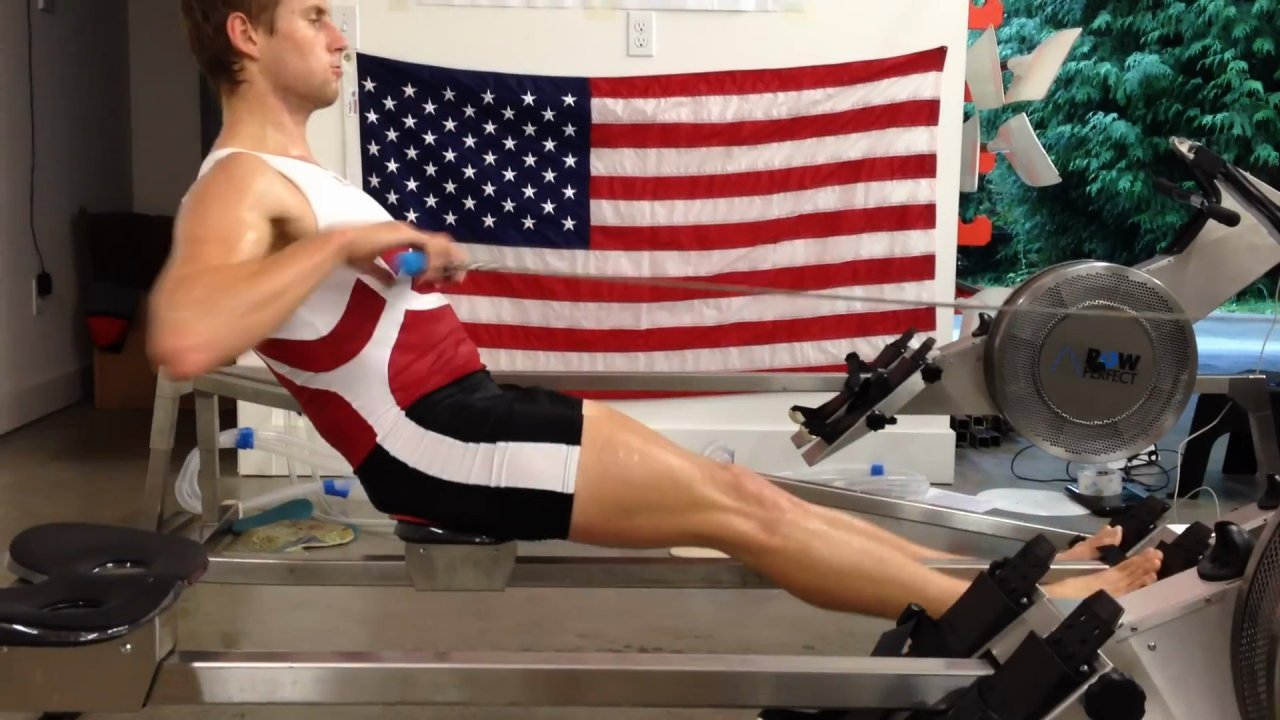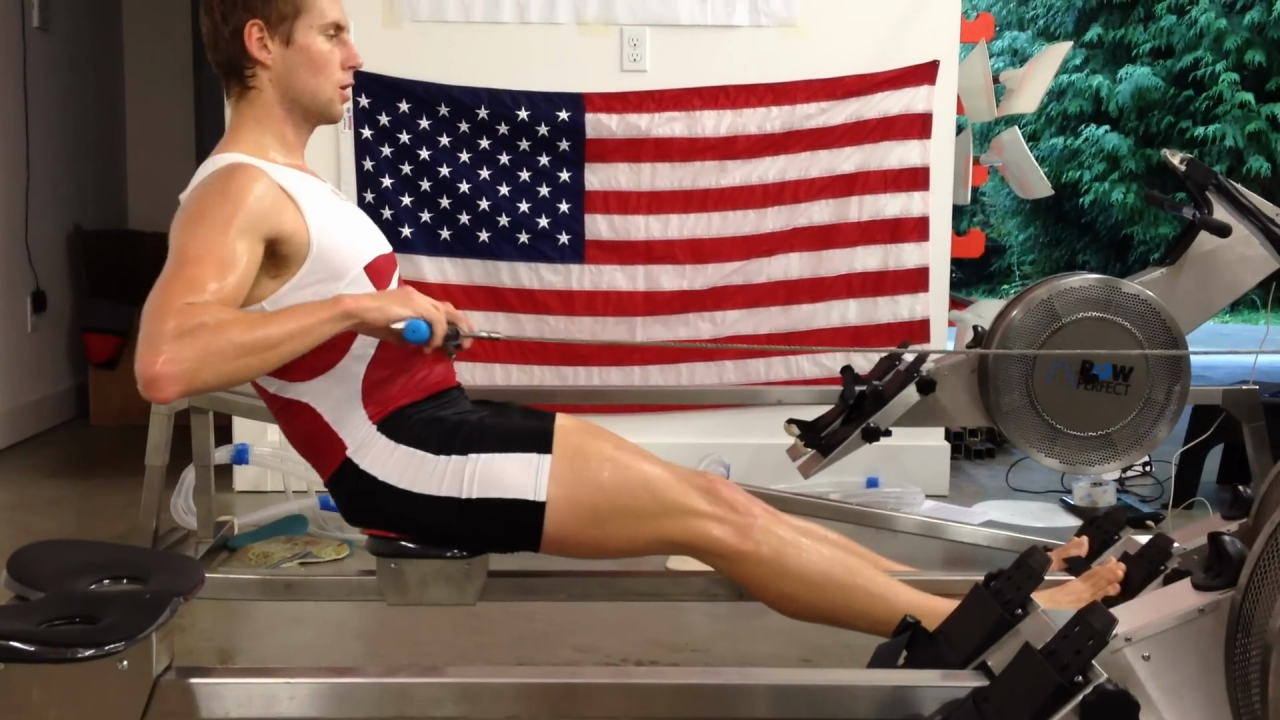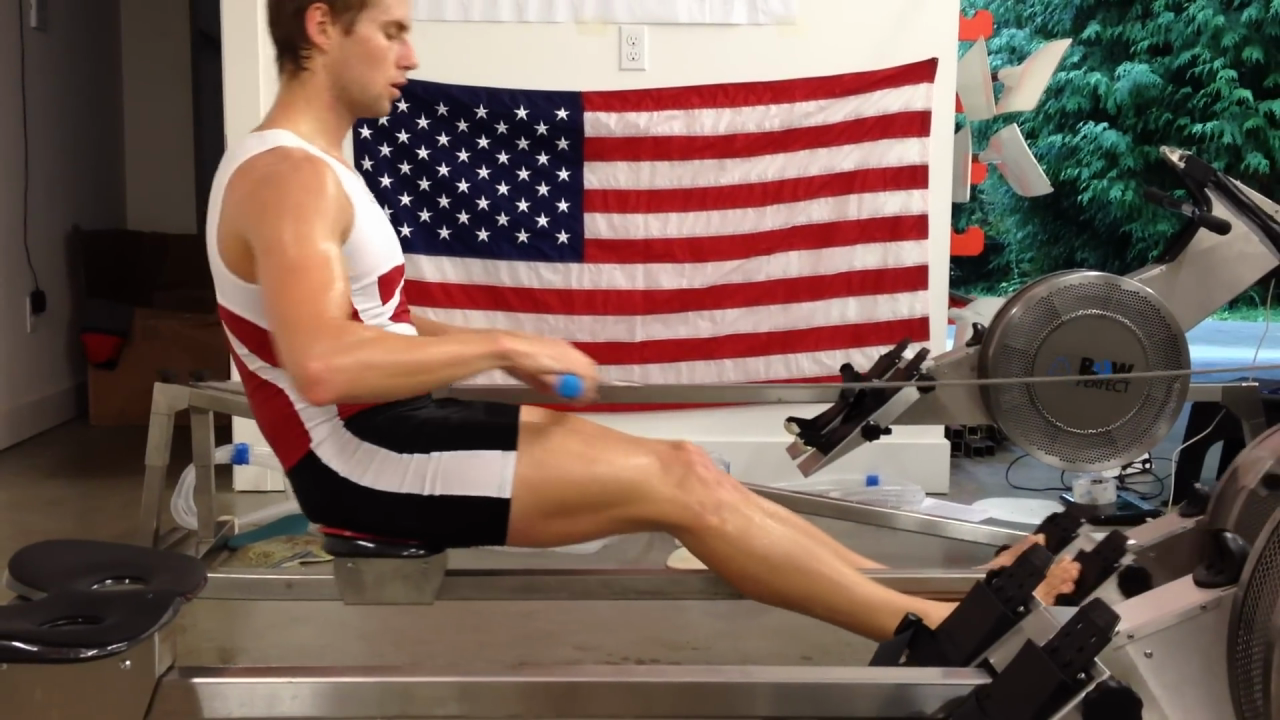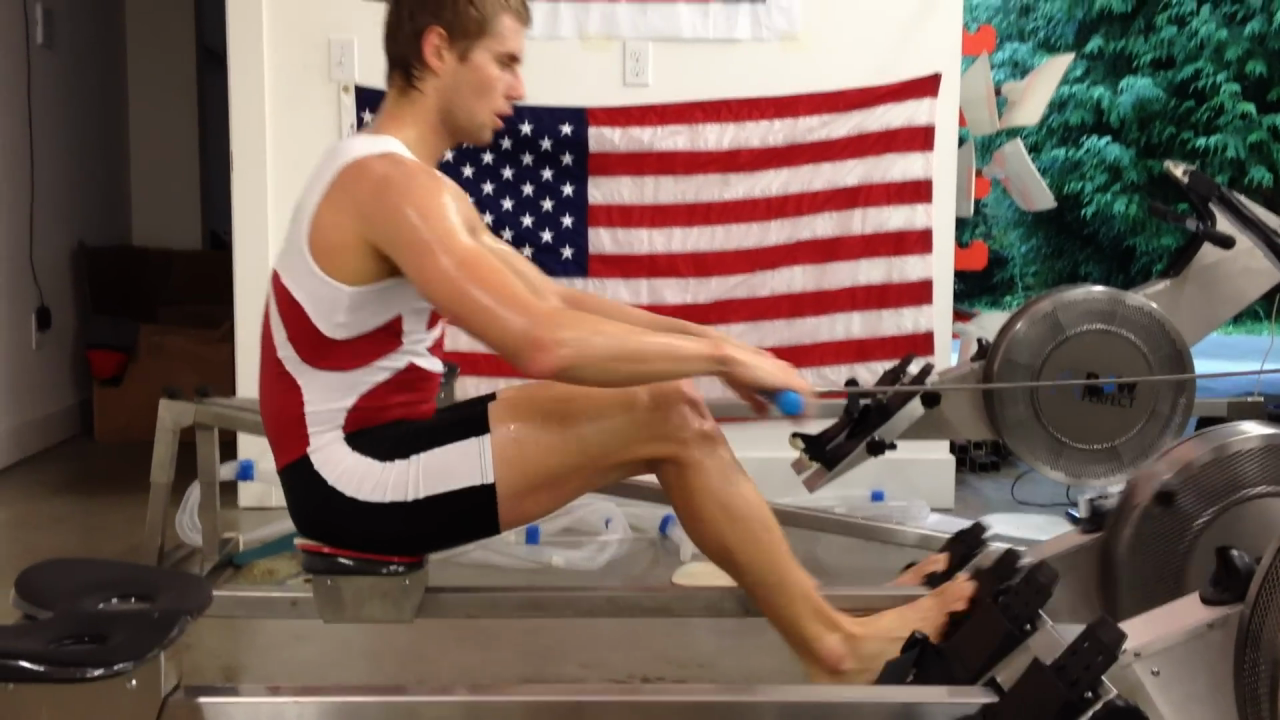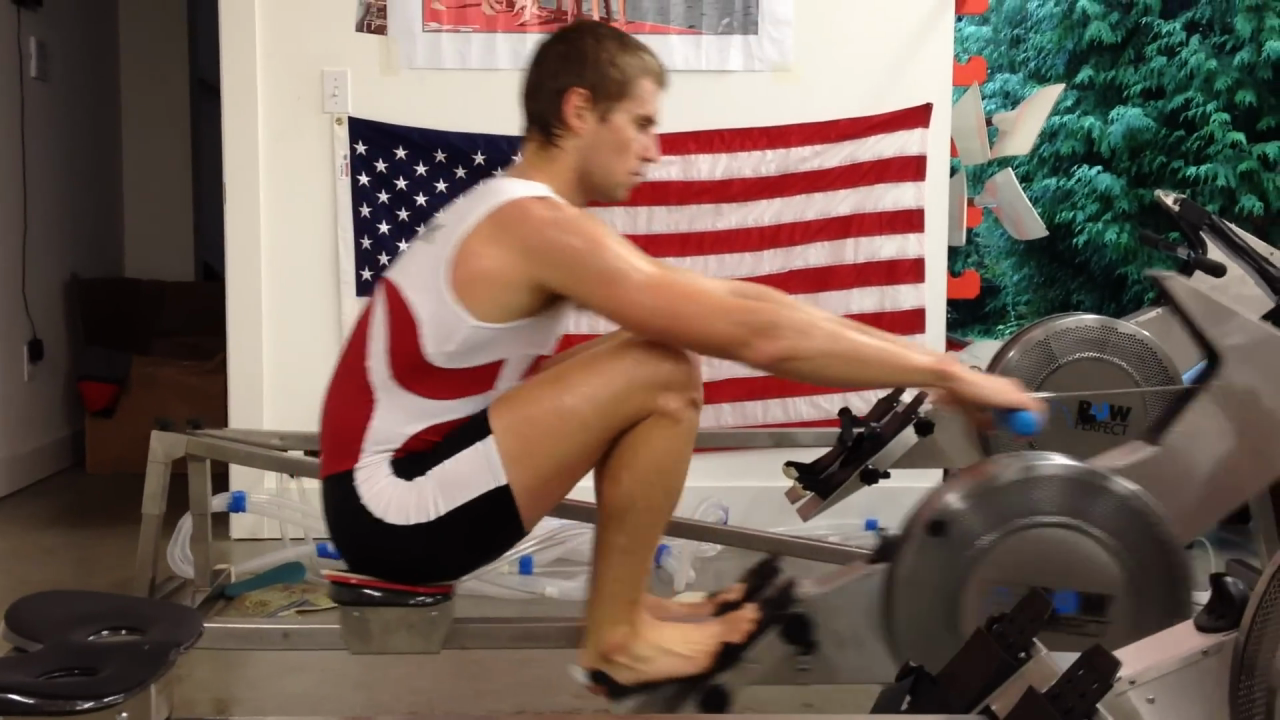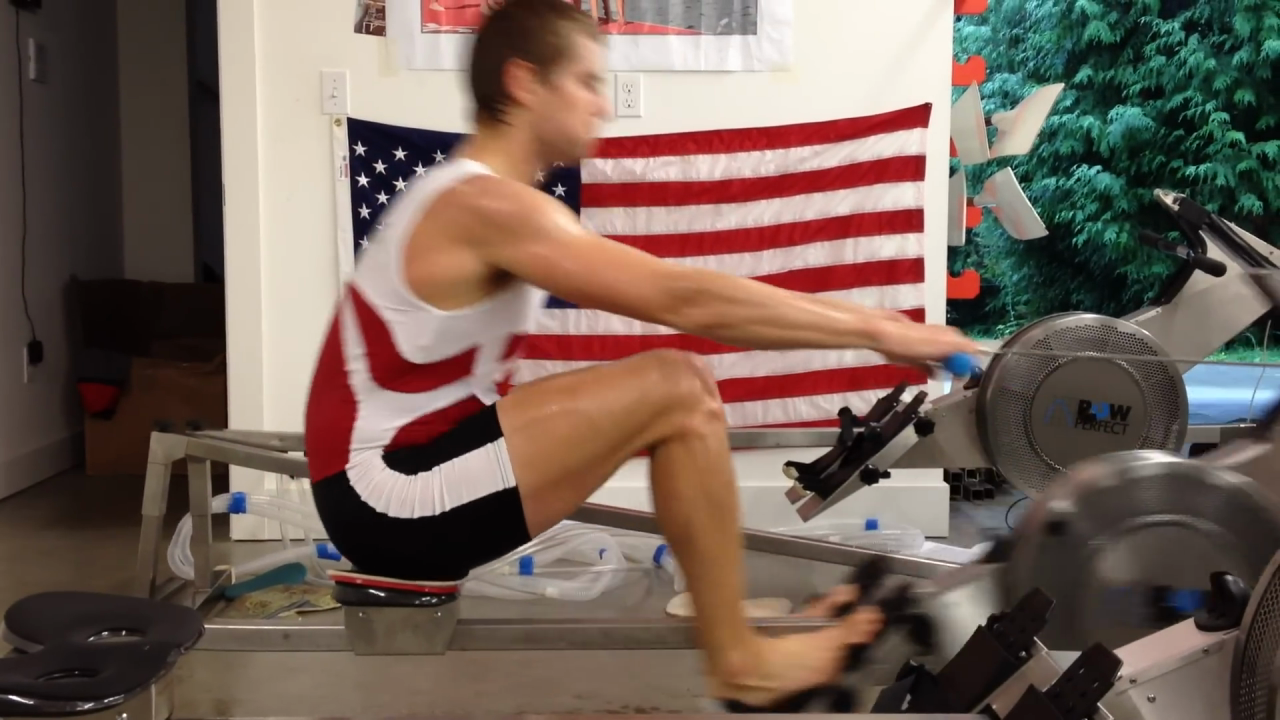
dt=0.5s
person 1, frame 1
left shoulder: (285, 170)
right shoulder: (236, 186)
right elbow: (184, 339)
left wrist: (412, 262)
right wrist: (348, 241)
left hip: (466, 409)
right hip: (438, 450)
left knee: (736, 490)
right knee: (739, 510)
person 1, frame 2
left shoulder: (277, 183)
right shoulder: (237, 195)
right elbow: (164, 365)
left wrist: (398, 315)
right wrist: (354, 307)
left hip: (435, 428)
right hip: (407, 463)
left knee: (709, 497)
right knee: (711, 514)
left ankle: (965, 599)
person 1, frame 3
left shoulder: (299, 164)
right shoulder: (288, 178)
right elbow: (324, 367)
left wrist: (500, 348)
right wrist: (505, 350)
left hip: (385, 437)
right hip: (364, 465)
left knee: (682, 468)
right knee: (680, 488)
left ankle: (918, 598)
right ankle: (938, 629)
person 1, frame 4
left shoulder: (390, 176)
right shoulder: (394, 185)
left elbow: (553, 304)
right elbow: (543, 346)
left wrist: (705, 339)
right wrist: (723, 356)
left hip: (374, 454)
right hip: (356, 482)
left knee: (672, 411)
right knee: (668, 421)
left ankle: (818, 605)
right ankle: (837, 645)
person 1, frame 5
left shoulder: (513, 212)
right shoulder: (540, 228)
left elbow: (727, 303)
right elbow: (759, 335)
right wrist: (944, 372)
left hip: (396, 487)
right hip: (395, 515)
left knee: (656, 363)
right knee: (664, 372)
left ankle: (628, 611)
right ankle: (618, 629)
person 1, frame 6
left shoulder: (474, 196)
right shoulder: (486, 206)
left elbow: (668, 288)
right elbow: (687, 301)
left wrist: (855, 319)
right wrist: (876, 331)
left hip: (403, 483)
right hip: (392, 506)
left knee: (675, 392)
right knee: (680, 389)
left ankle: (727, 625)
right ankle: (741, 656)
